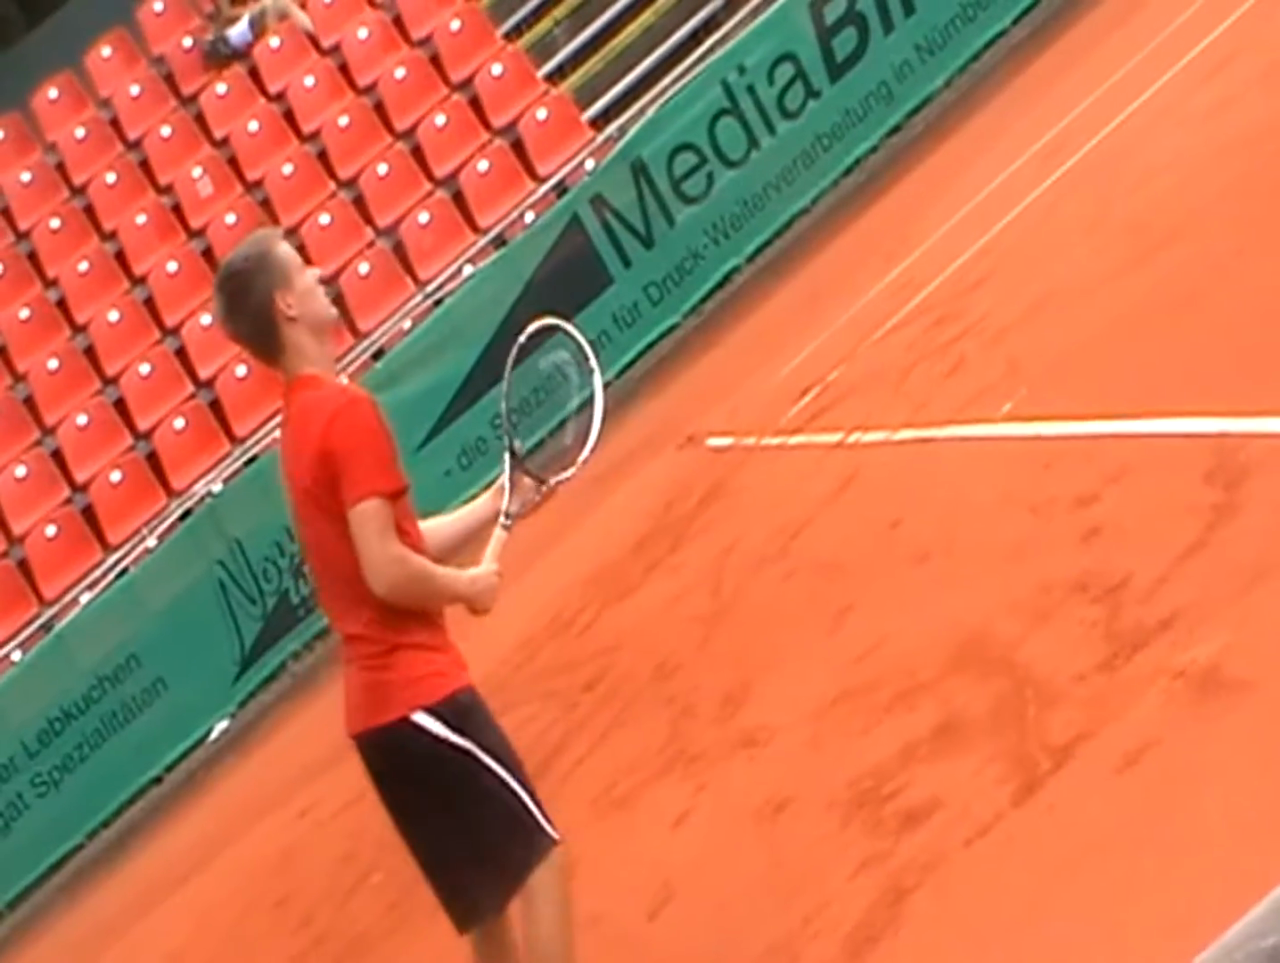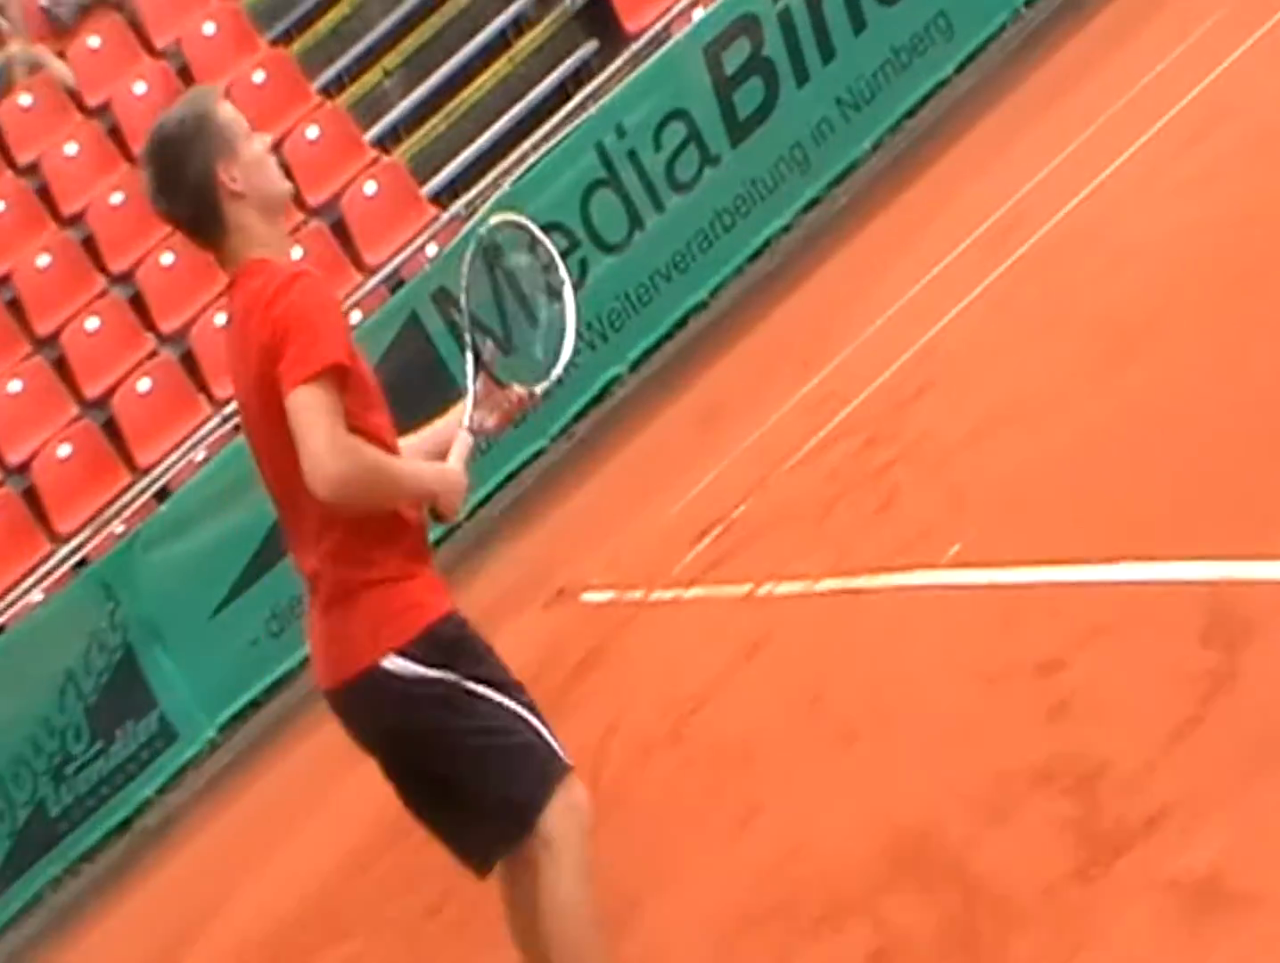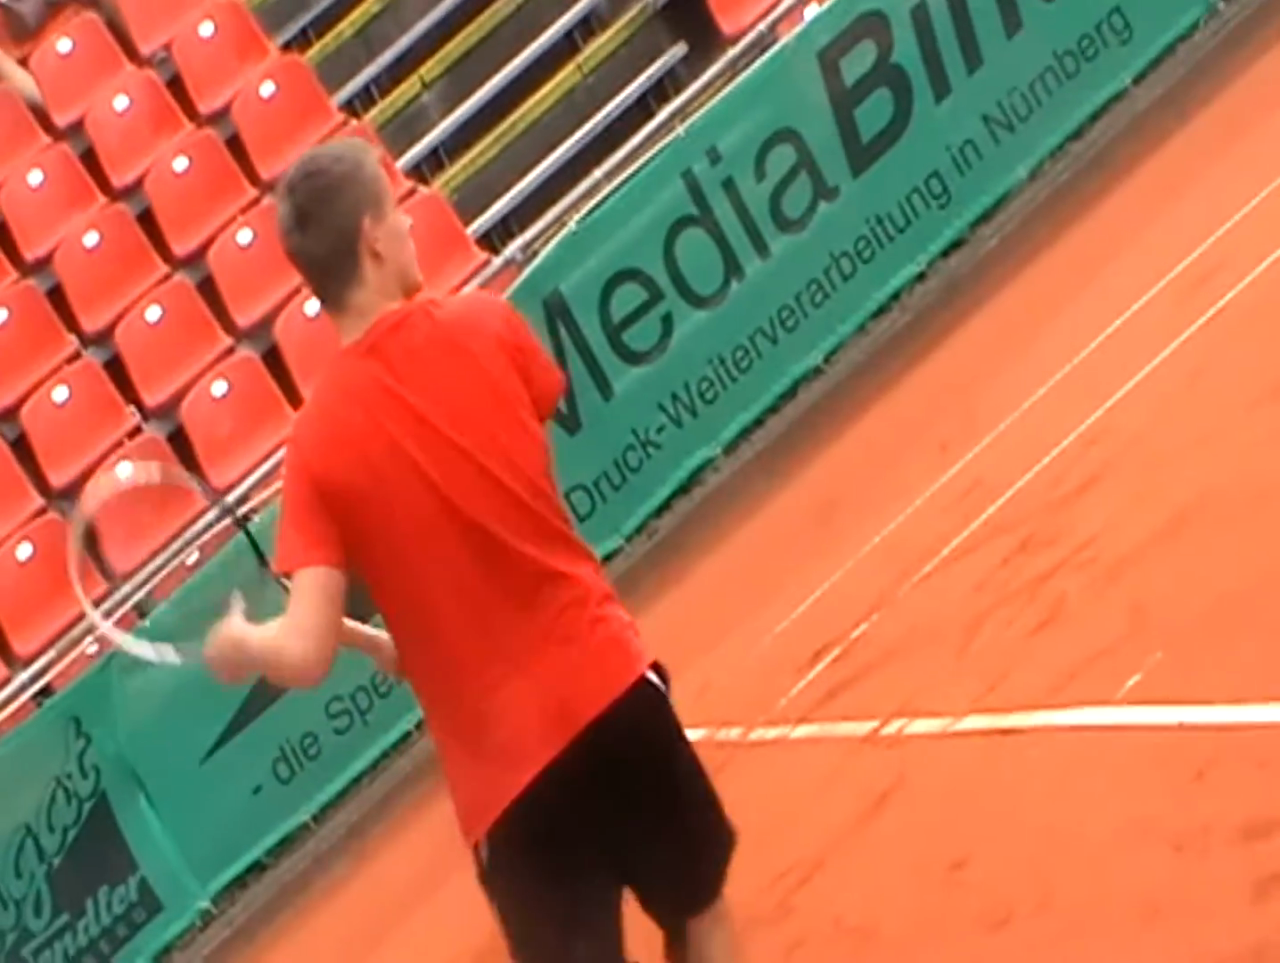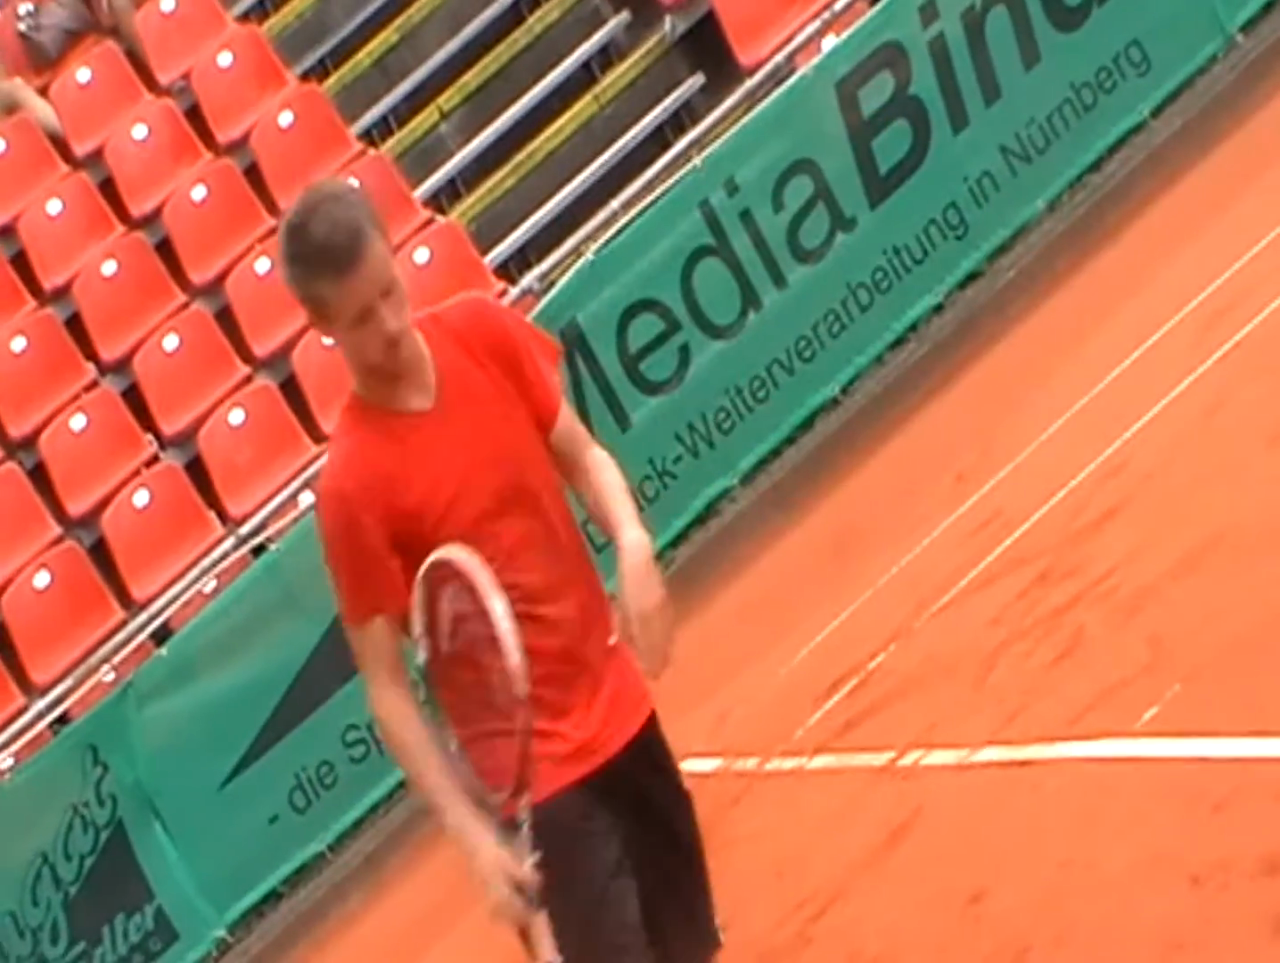
dt=1s
person 1, frame 1
left shoulder: (306, 418)
right shoulder: (346, 411)
right elbow: (388, 571)
left wrist: (498, 502)
right wrist: (468, 587)
left hip: (390, 693)
right hip: (420, 694)
left knee: (495, 893)
right knee: (541, 861)
person 1, frame 2
left shoulder: (249, 316)
right shoulder: (292, 300)
right elbow: (331, 469)
left wrist: (465, 417)
right wrist: (430, 481)
left hip: (359, 645)
right hip: (392, 634)
left knee: (527, 845)
right knee: (561, 815)
person 1, frame 3
left shoulder: (319, 440)
right shoulder: (486, 326)
left elbow: (304, 655)
left wrist: (238, 641)
left hip: (497, 758)
right hip: (605, 682)
person 1, frame 4
left shoulder: (482, 332)
right shoulder: (353, 484)
left elbow: (582, 454)
right elbow: (386, 690)
left wrist: (633, 542)
right wrist: (469, 831)
left hip: (617, 713)
right hip: (526, 773)
